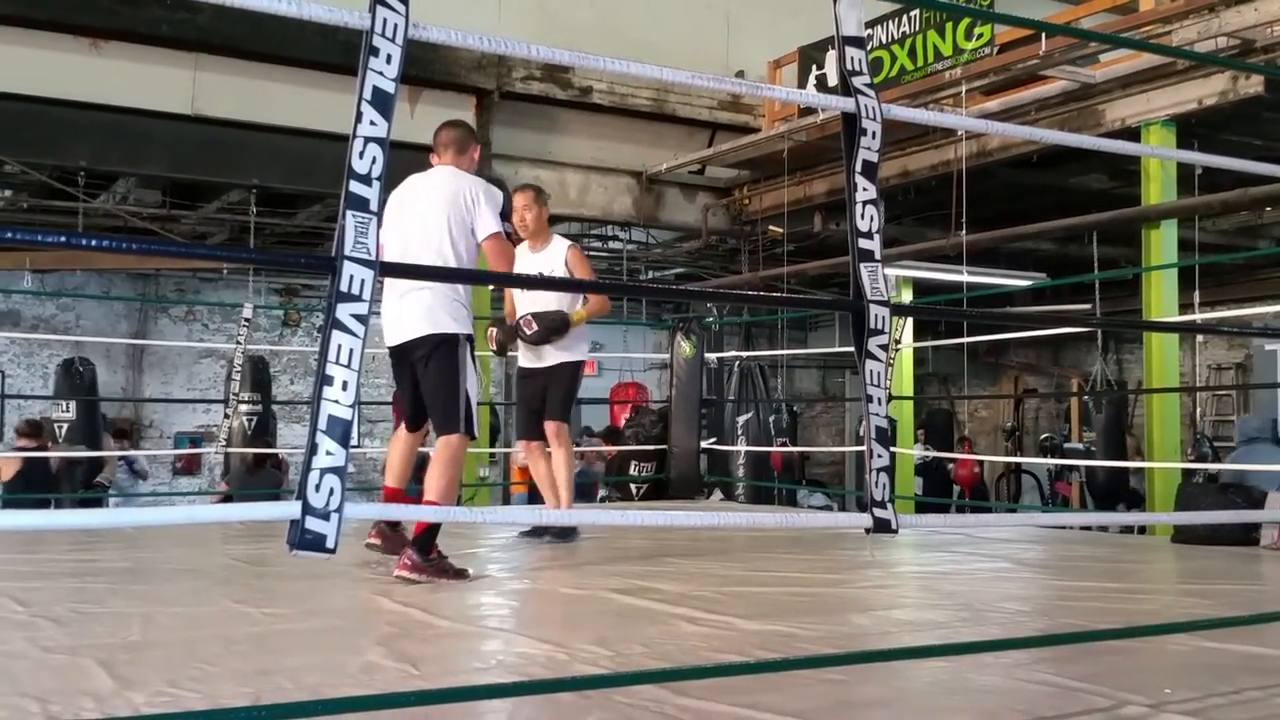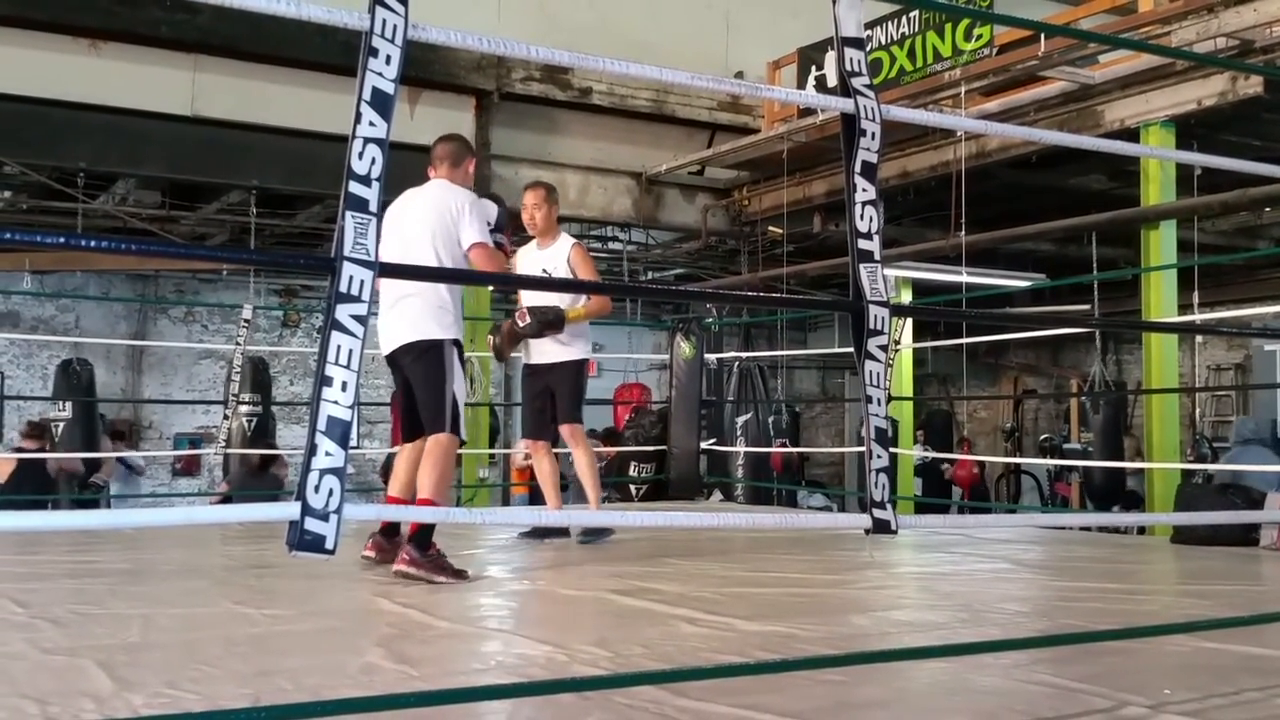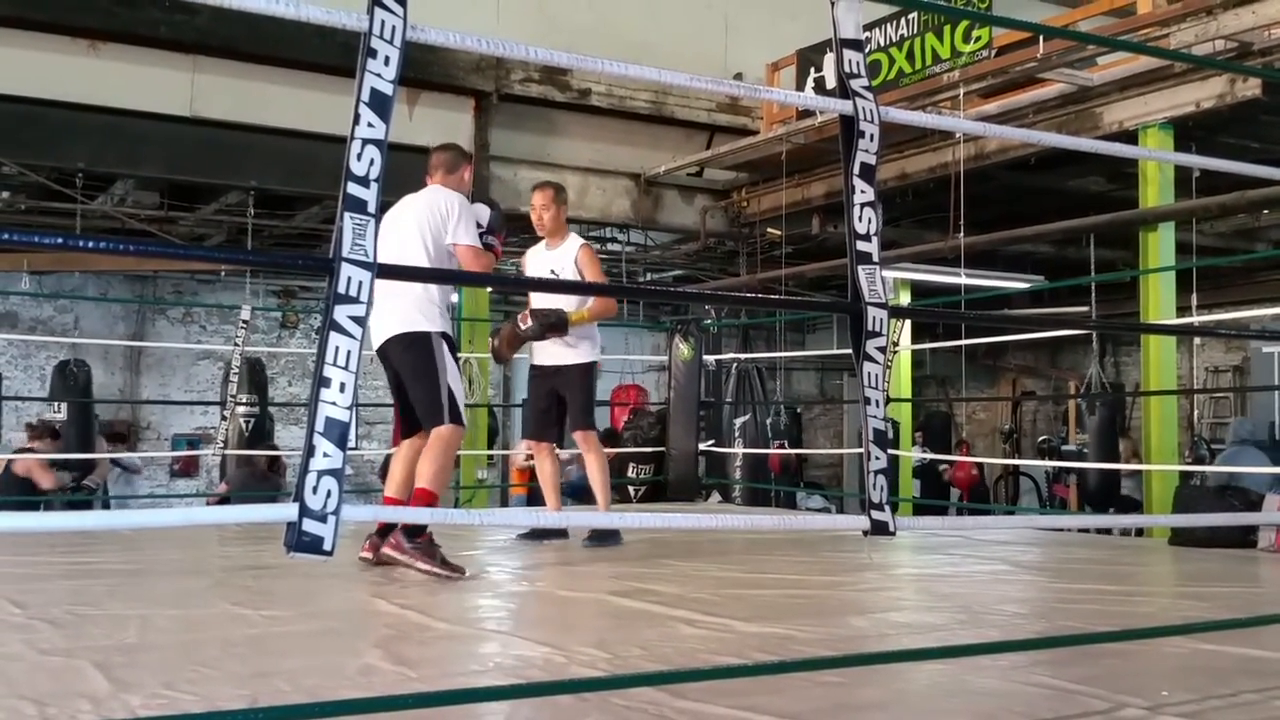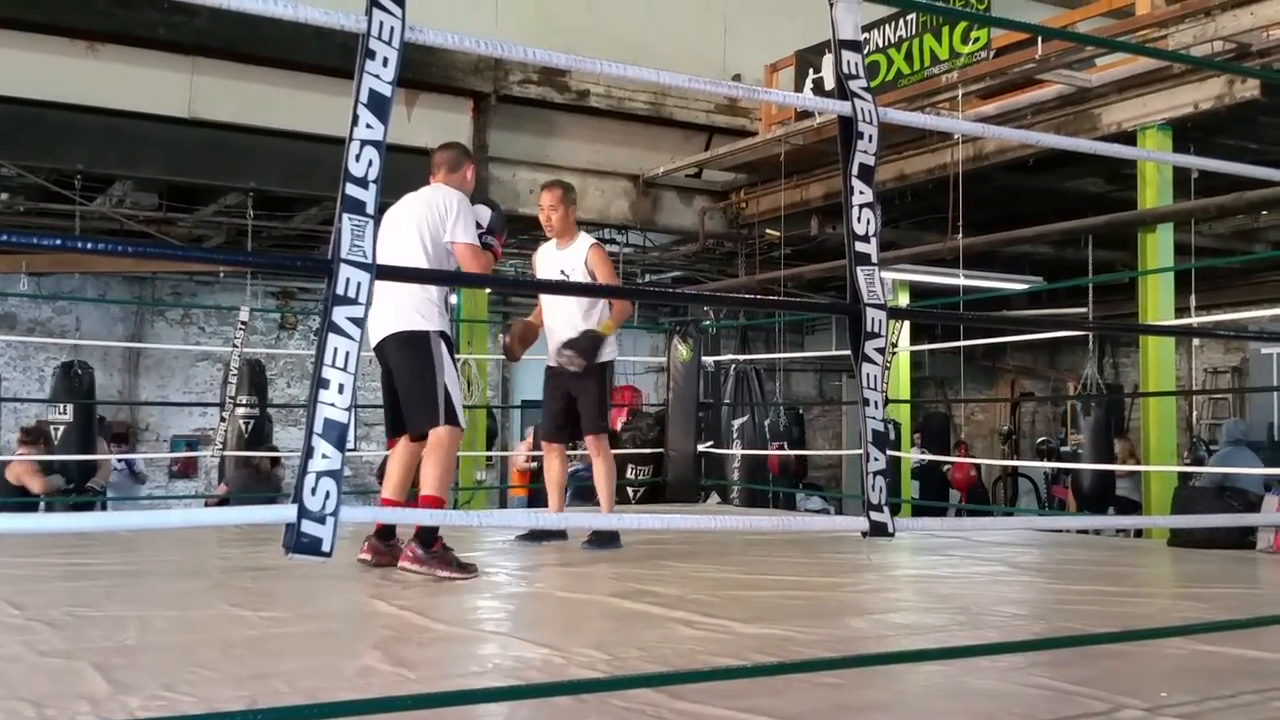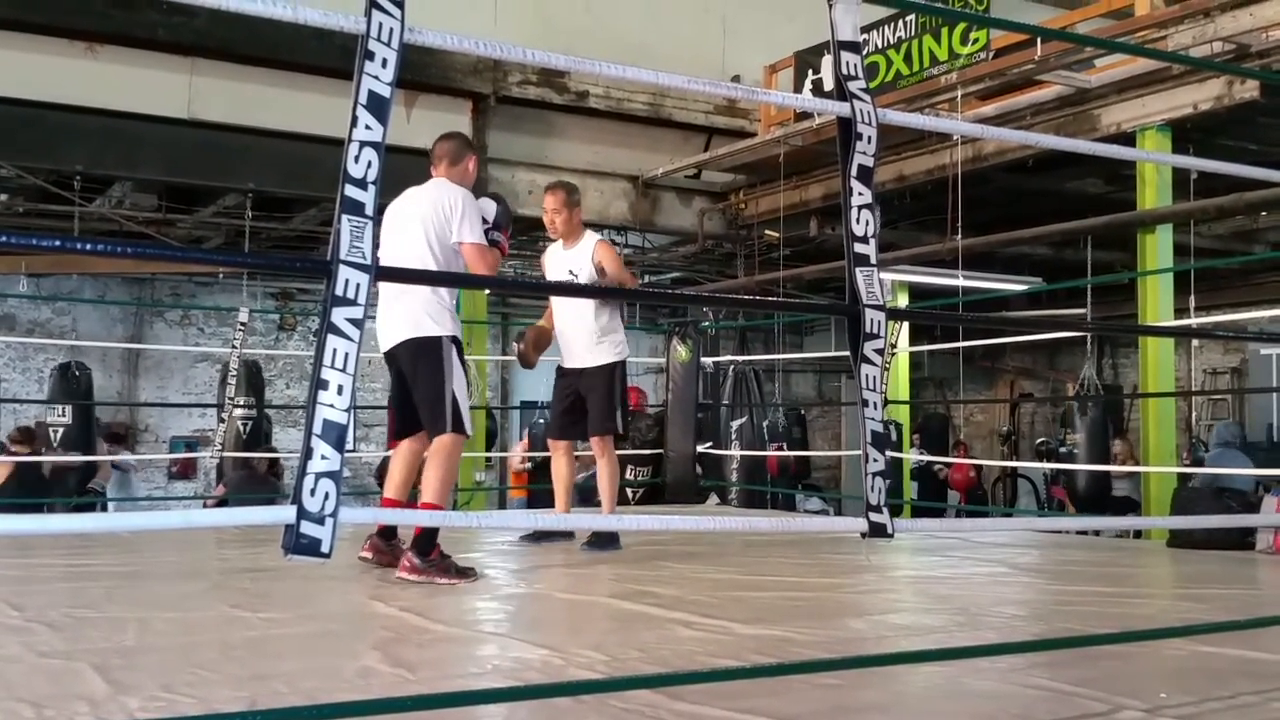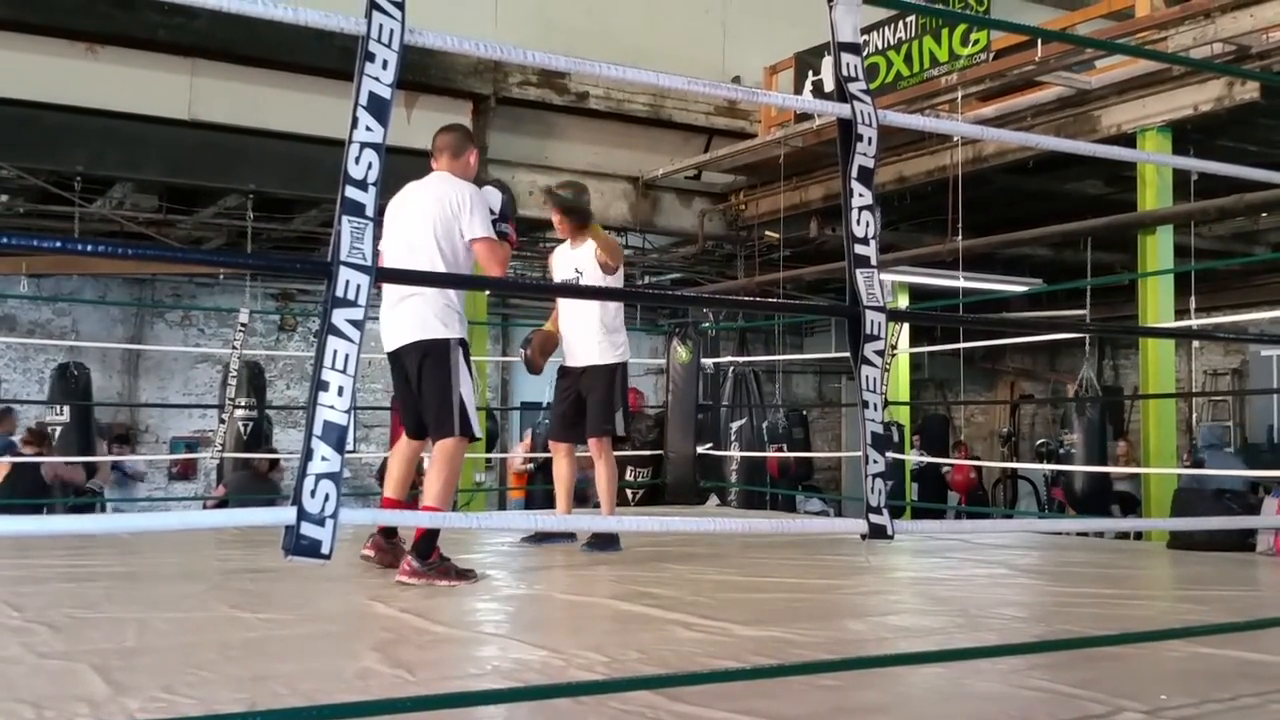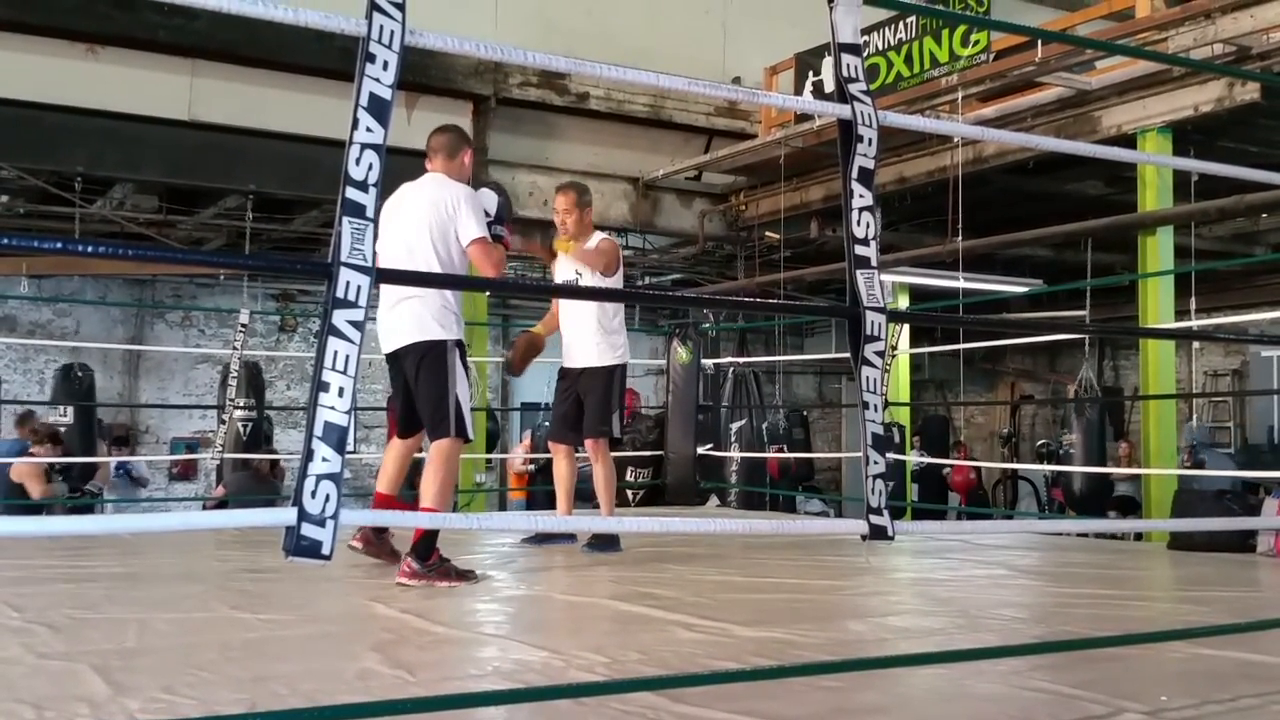
dt=0.2s
person 1, frame 1
left shoulder: (402, 190)
right shoulder: (474, 188)
left elbow: (382, 261)
right elbow: (501, 262)
right wrist: (505, 231)
left hip: (398, 323)
right hip: (442, 322)
left knee: (413, 424)
right knee: (454, 434)
left ankle: (386, 523)
right ankle: (420, 550)
person 1, frame 2
left shoulder: (400, 204)
right shoulder: (463, 200)
left elbow: (380, 276)
right elbow: (490, 269)
right wrist: (499, 243)
left hip: (394, 329)
right hip: (432, 330)
left knee: (418, 434)
right knee: (445, 434)
left ankle: (386, 535)
right ankle: (418, 546)
person 1, frame 3
left shoulder: (400, 208)
right shoulder: (453, 202)
right elbow: (477, 268)
right wrist: (492, 245)
left hip: (386, 327)
right hip: (418, 325)
left knee: (415, 433)
right knee: (447, 425)
left ankle: (383, 535)
right ankle: (411, 533)
person 1, frame 4
left shoulder: (401, 206)
right shoulder: (453, 200)
right elbow: (475, 267)
right wrist: (492, 244)
left hip: (385, 326)
right hip: (418, 325)
left knee: (410, 436)
right knee: (445, 428)
left ankle: (381, 538)
right ankle: (424, 543)
person 1, frame 5
left shoulder: (401, 202)
right shoulder: (459, 198)
right elbow: (483, 269)
right wrist: (498, 240)
left hip: (393, 328)
right hip: (429, 327)
left knee: (413, 435)
right knee: (448, 434)
left ankle: (384, 538)
right ankle: (422, 552)
person 1, frame 6
left shoulder: (402, 196)
right shoulder: (466, 193)
left elbow: (381, 267)
right elbow: (494, 266)
right wrist: (505, 233)
left hip: (396, 327)
right hip: (436, 327)
left knee: (415, 432)
right knee: (453, 437)
left ankle: (383, 535)
right ankle: (423, 555)
person 1, frame 7
left shoulder: (397, 197)
right shoulder: (461, 194)
left elbow: (378, 267)
right elbow: (490, 267)
right wrist: (500, 234)
left hip: (394, 329)
right hip: (433, 330)
left knee: (409, 430)
right knee: (448, 438)
left ankle: (373, 529)
right ankle: (422, 557)
person 2, frame 1
left shoulder: (567, 252)
right shoulder: (512, 259)
left elbow: (600, 302)
left wrist: (565, 320)
left hip: (565, 358)
right hip: (529, 363)
left knee: (555, 427)
right knee: (531, 442)
left ankle: (567, 514)
person 2, frame 2
left shoulder: (572, 250)
right shoulder: (521, 256)
left elbow: (602, 303)
left wrist: (563, 316)
left hip: (569, 357)
right hip: (535, 361)
left knee: (571, 429)
right knee: (536, 441)
left ankle: (597, 515)
person 2, frame 3
left shoulder: (581, 251)
right shoulder: (531, 257)
left elbow: (608, 304)
left wrist: (567, 320)
left hip: (577, 360)
right hip: (542, 362)
left knee: (584, 435)
right knee: (539, 442)
left ankle: (606, 523)
person 2, frame 4
left shoulder: (591, 251)
right shoulder: (541, 256)
left elbow: (621, 302)
left wrist: (601, 333)
right wrist: (525, 330)
left hip: (592, 362)
right hip: (557, 364)
left knee: (595, 439)
right knee: (551, 443)
left ankle: (607, 526)
person 2, frame 5
left shoulder: (599, 250)
right shoulder: (549, 256)
left elbow: (630, 281)
left wrist: (619, 285)
right wrist: (538, 335)
left hip: (604, 361)
right hip: (569, 364)
left knee: (600, 440)
right knee: (558, 440)
left ankle: (608, 527)
person 2, frame 6
left shoulder: (603, 249)
right shoulder: (557, 256)
left elbow: (613, 252)
left wrist: (586, 225)
left hip: (606, 361)
right hip: (571, 364)
left knee: (599, 442)
right knee: (559, 442)
left ankle: (608, 528)
person 2, frame 7
left shoulder: (604, 247)
right shoulder: (561, 259)
left elbow: (599, 262)
left wrist: (559, 243)
right wrist: (534, 337)
left hip: (606, 363)
right hip: (572, 365)
left knee: (598, 443)
right knee: (559, 443)
left ankle: (608, 528)
